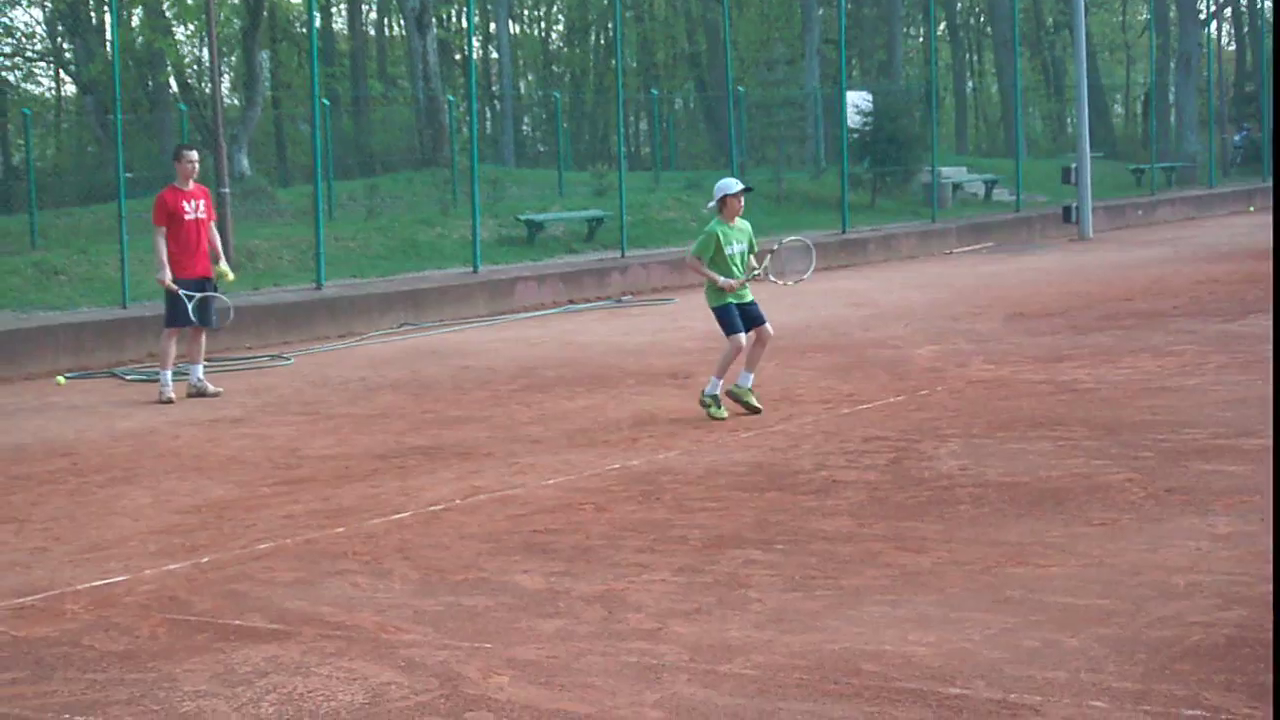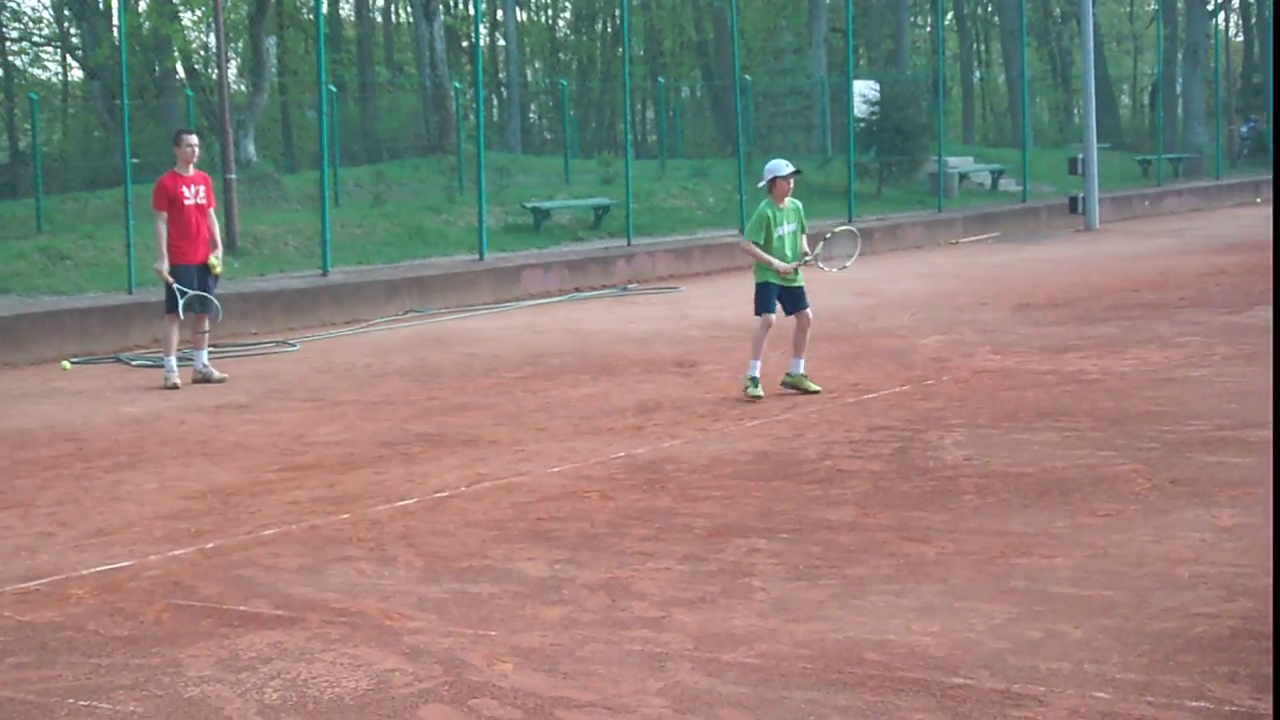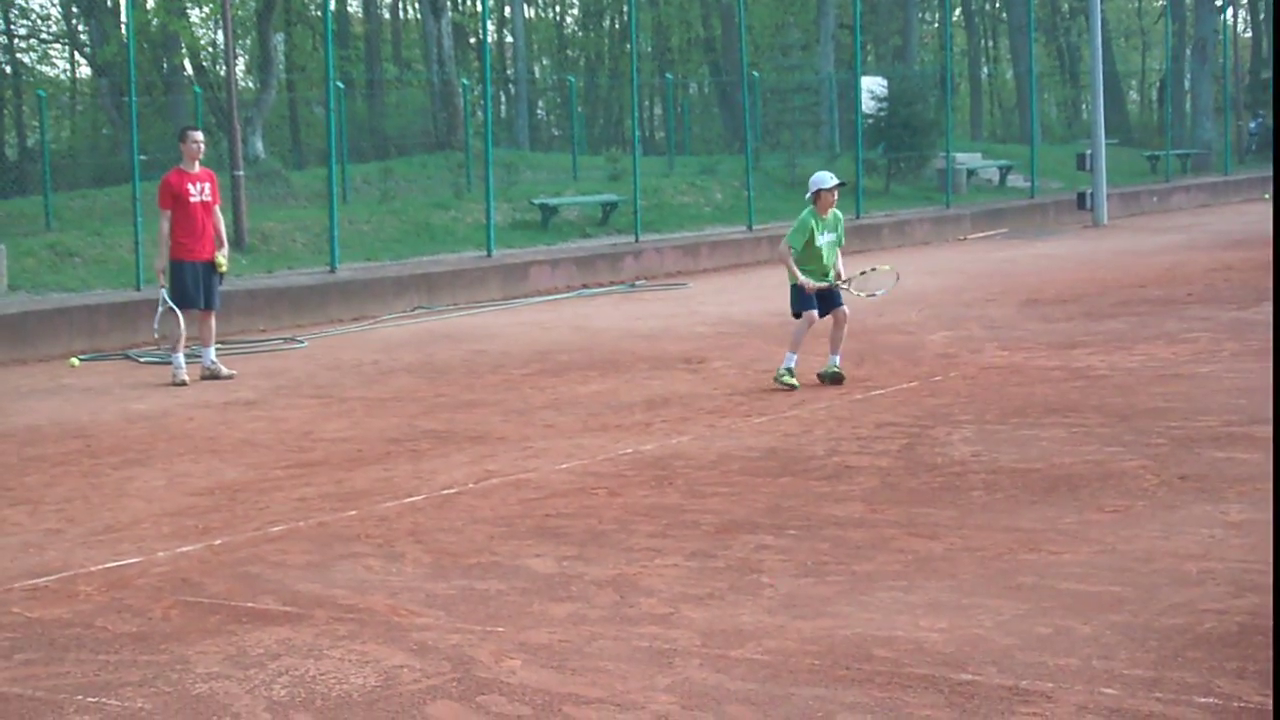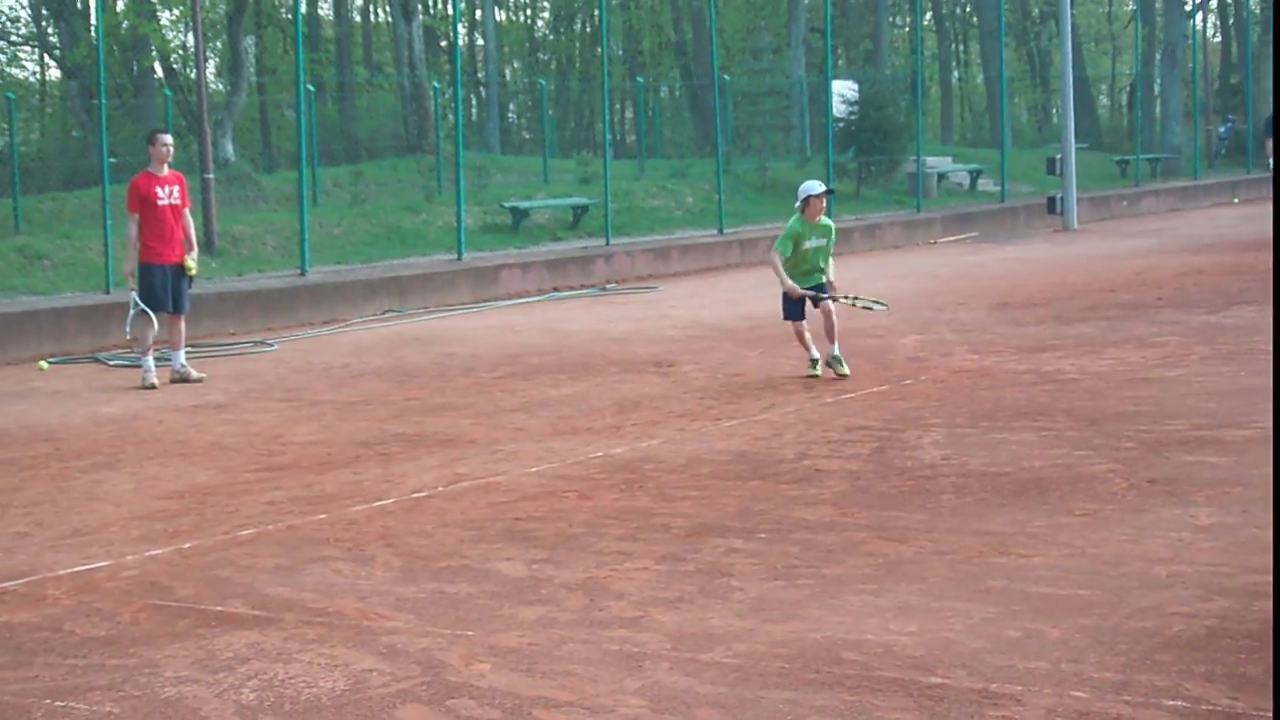
dt=0.3s
person 1, frame 1
left shoulder: (204, 193)
right shoulder: (165, 197)
right elbow: (160, 236)
left wrist: (221, 259)
right wrist: (164, 268)
left hip: (203, 272)
right hip: (178, 274)
left knee: (200, 326)
right knee: (173, 328)
left ankle: (196, 381)
right ankle: (165, 384)
person 1, frame 2
left shoulder: (204, 179)
right shoulder: (166, 183)
right elbow: (161, 222)
left wrist: (218, 246)
right wrist: (163, 256)
left hip: (203, 258)
right hip: (178, 260)
left knee: (203, 313)
right knee: (173, 314)
left ankle: (201, 367)
right ankle: (170, 370)
person 1, frame 3
left shoulder: (209, 176)
right shoulder: (171, 180)
right elbow: (165, 220)
left wrist: (223, 244)
right wrist: (161, 256)
left hip: (209, 255)
right hip: (183, 257)
left knee: (209, 309)
right knee: (181, 311)
left ankle: (209, 363)
right ankle: (178, 367)
person 1, frame 4
left shoulder: (179, 179)
right shoulder: (139, 183)
right elbow: (133, 223)
left wrist: (193, 248)
right wrist: (130, 259)
left hip: (178, 259)
right hip: (152, 261)
left knee: (178, 313)
right knee: (150, 314)
left ankle: (179, 366)
right ankle: (148, 370)
person 2, frame 1
left shoulder: (745, 227)
right shoulder: (714, 231)
right elbow: (691, 260)
left wrist: (755, 269)
right wrist: (719, 280)
left hip: (742, 294)
right hip: (721, 296)
left knee: (765, 332)
right knee: (738, 342)
left ankle: (741, 387)
right ankle: (711, 393)
person 2, frame 2
left shoulder: (797, 207)
right shoulder: (764, 212)
right elbow: (747, 245)
left wrist: (804, 250)
right wrist: (775, 263)
left hip: (792, 275)
right hip: (768, 275)
left knee: (805, 318)
right knee: (768, 320)
left ankle: (796, 374)
right ankle: (752, 377)
person 2, frame 3
left shoulder: (837, 217)
right shoulder: (806, 220)
right elbow: (783, 250)
left wrist: (839, 268)
right wrist: (800, 278)
left hip: (825, 279)
right hip: (804, 279)
left knee: (841, 314)
right knee: (810, 317)
left ankle: (832, 366)
right ankle: (786, 368)
person 2, frame 4
left shoulder: (827, 225)
right shoulder: (794, 227)
left elbow: (827, 255)
right elbow: (774, 257)
left wrist: (830, 275)
right wrist: (786, 282)
left hip: (816, 279)
right hip: (794, 282)
left knee: (828, 309)
right knee: (799, 326)
left ankle: (834, 355)
right ankle: (814, 358)
